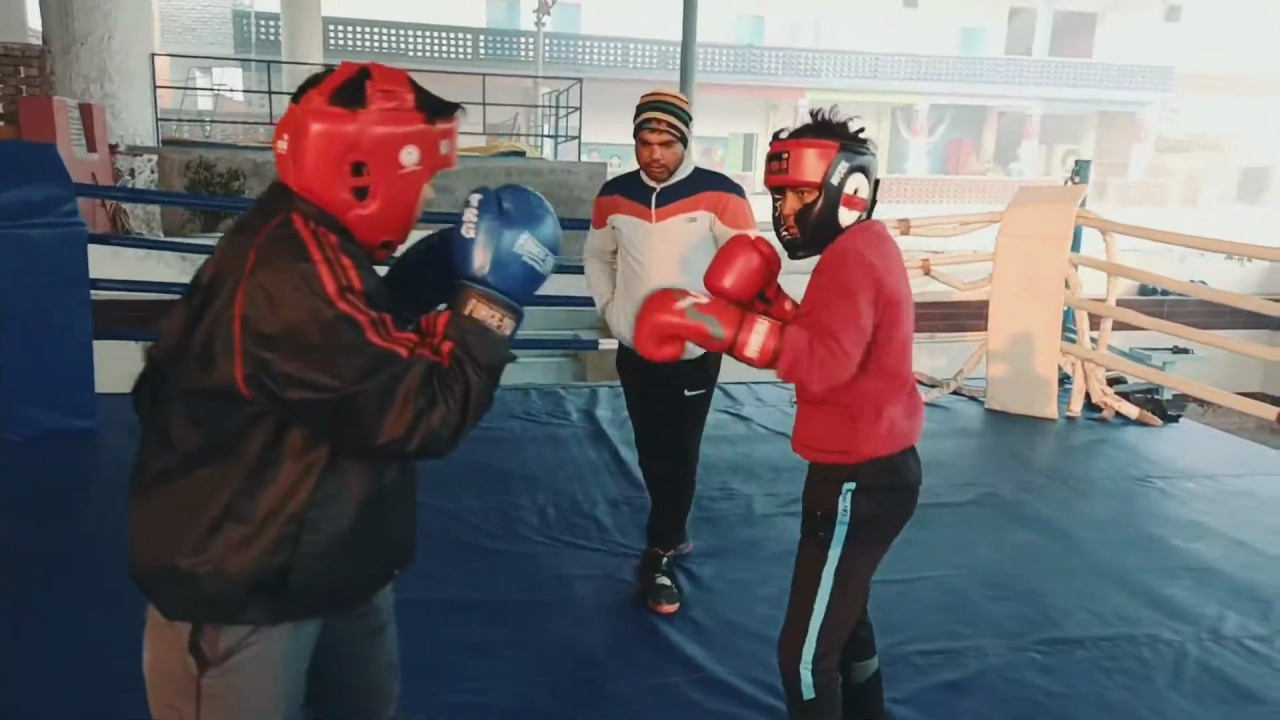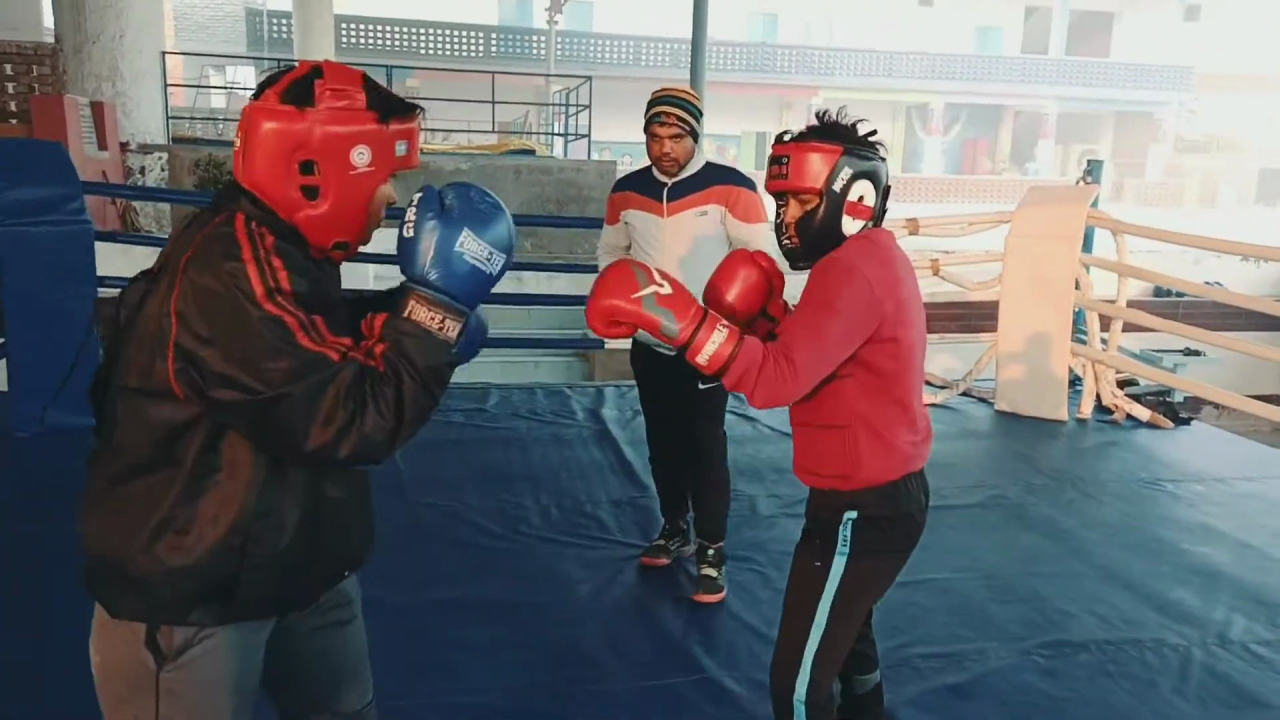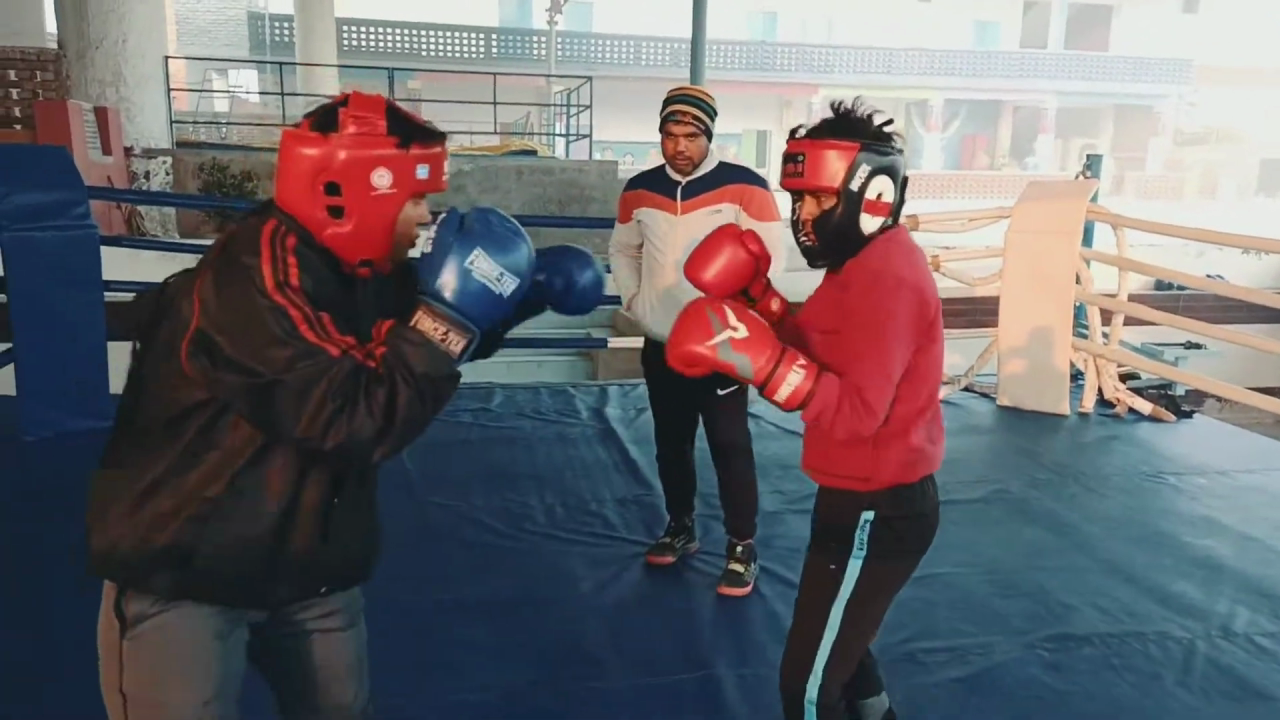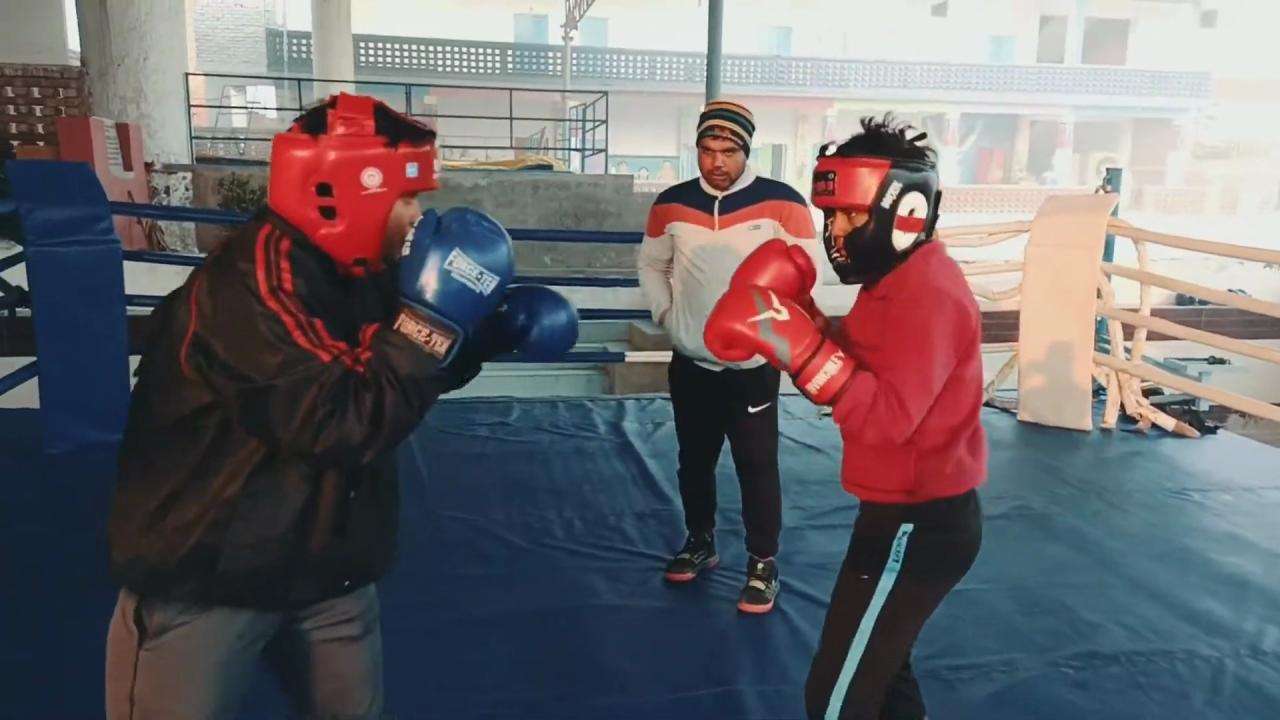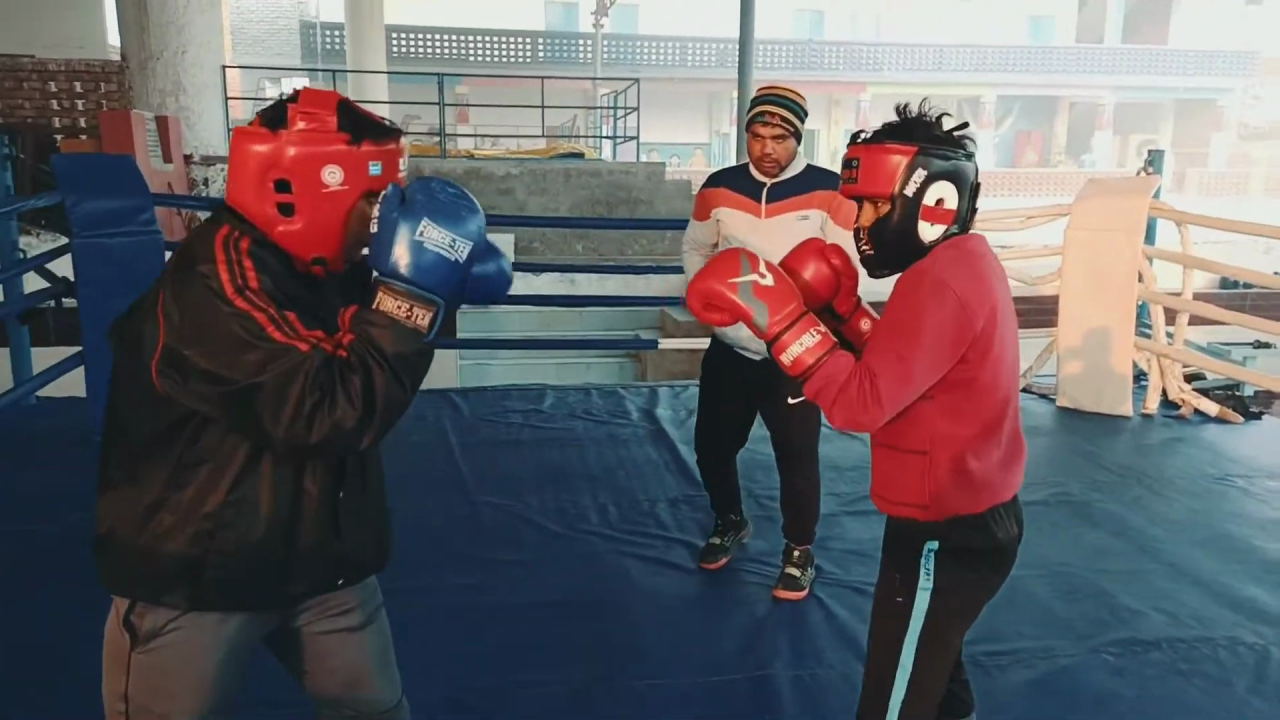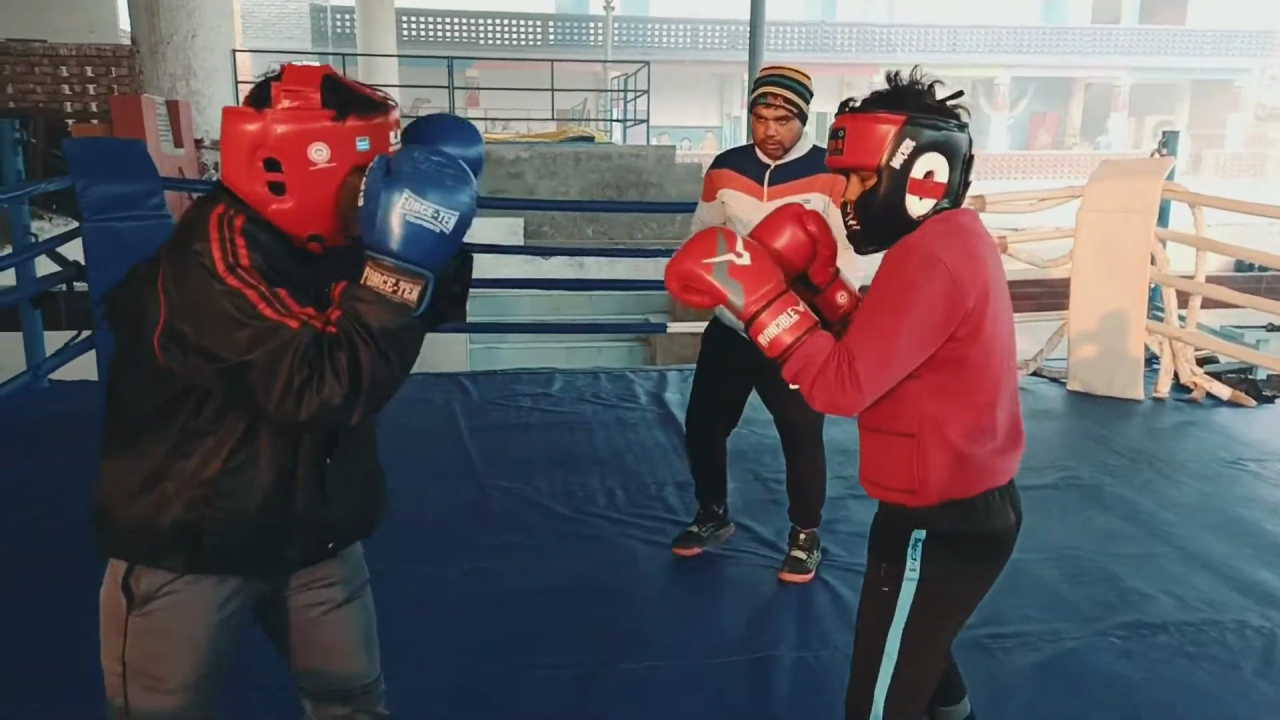
dt=0.2s
person 1, frame 1
left shoulder: (308, 244)
right shoulder: (295, 272)
left elbow: (365, 354)
right elbow: (420, 412)
left wrist: (432, 284)
right wrist: (489, 294)
left hip: (338, 567)
person 1, frame 2
left shoulder: (279, 245)
right shoulder: (232, 272)
right elbow: (353, 417)
left wrist: (414, 299)
right wrist: (437, 298)
left hip: (299, 565)
right hip: (189, 590)
person 1, frame 3
left shoulder: (355, 265)
right shoulder: (261, 272)
left elbow: (409, 335)
right elbow: (343, 418)
left wrist: (532, 289)
right wrist: (450, 315)
left hip: (312, 563)
right hip: (184, 571)
person 1, frame 4
left shoulder: (357, 270)
right shoulder: (255, 277)
left elbow: (428, 362)
right elbow: (337, 423)
left wrist: (502, 322)
right wrist: (429, 316)
left hip: (324, 567)
right hip: (198, 573)
person 1, frame 5
left shoulder: (322, 262)
right shoulder: (219, 281)
left elbow: (358, 353)
right elbow: (333, 412)
left wrist: (436, 289)
right wrist: (409, 292)
left hip: (320, 559)
right hip: (191, 576)
person 1, frame 6
left shoulder: (321, 236)
right shoulder: (216, 258)
left elbow: (433, 308)
right elbow: (325, 391)
left wrist: (431, 240)
right wrist: (399, 264)
left hip: (311, 528)
right hip: (187, 543)
person 2, frame 1
left shoulder: (854, 259)
right shoulder: (855, 251)
left elbow: (825, 360)
right elbow: (811, 341)
left wrist: (726, 324)
right wrist: (767, 300)
left hip: (858, 480)
right hip: (872, 470)
left knee: (805, 651)
right knee: (839, 613)
person 2, frame 2
left shoulder: (853, 271)
right shoulder: (870, 259)
left elbow: (778, 377)
right elbow: (821, 358)
left wrist: (679, 318)
right wrist: (772, 316)
left hip: (862, 507)
right hip: (884, 492)
right knee: (842, 626)
person 2, frame 3
left shoulder: (888, 279)
right shoulder: (865, 262)
left elbow: (853, 410)
right elbow: (821, 347)
left wrist: (757, 358)
right wrist: (756, 301)
left hip: (875, 510)
right hip: (874, 498)
right knee: (840, 644)
person 2, frame 4
left shoulder: (928, 294)
right shoulder: (892, 276)
left elbow: (887, 416)
right elbow: (856, 363)
left wrist: (799, 347)
right wrist: (794, 315)
left hip: (917, 526)
right hip: (913, 515)
right knee: (878, 664)
person 2, frame 5
left shoulder: (939, 285)
right shoulder: (962, 267)
left elbow: (862, 404)
right elbow: (898, 370)
left wrist: (781, 318)
right wrist: (847, 317)
left hip: (944, 536)
right hip: (974, 518)
right knee: (929, 664)
person 2, frame 6
left shoulder: (929, 261)
right shoulder: (958, 241)
left elbow: (845, 385)
right elbow: (887, 351)
left wrist: (761, 298)
right wrist: (822, 290)
left hip: (938, 523)
right hip: (974, 504)
right knee: (919, 656)
person 3, frame 1
left shoulder: (719, 194)
right shoulder: (614, 195)
right elbow: (598, 257)
right wrist: (610, 310)
left hip: (692, 355)
right hip: (633, 352)
left knee: (679, 456)
right knee: (651, 452)
left ankle: (657, 557)
right ankle: (672, 534)
person 3, frame 2
left shoulder: (730, 188)
right shoulder: (627, 191)
left elbow: (757, 258)
right elbow: (611, 254)
right hip: (649, 346)
left knee: (704, 446)
right knee: (663, 444)
left ankle: (711, 550)
right ankle: (674, 529)
person 3, frame 3
left shoulder: (744, 187)
right shoulder: (639, 190)
left elbow: (770, 256)
right elbow: (622, 252)
right wrist: (636, 304)
right hip: (660, 345)
left knee: (730, 446)
right knee: (671, 443)
left ankle: (742, 547)
right ankle: (680, 528)
person 3, frame 4
left shoulder: (782, 203)
right shoulder: (671, 204)
left elbow: (804, 275)
right elbow: (651, 266)
right wrist: (667, 316)
left hip: (754, 366)
right hip: (691, 362)
left knee: (756, 465)
right knee: (694, 460)
left ankle: (763, 565)
right ankle: (700, 542)
person 3, frame 5
left shoulder: (829, 193)
right shoulder: (719, 188)
right elbow: (696, 250)
right hip: (728, 349)
left knee: (797, 457)
right knee: (712, 445)
left ankle: (799, 552)
right ankle: (729, 521)
person 3, frame 6
left shoulder: (834, 175)
right shoulder: (725, 168)
left elbow: (852, 251)
right elbow: (703, 231)
right hip: (728, 329)
left knee: (802, 440)
right knee: (703, 426)
left ankle: (805, 536)
right ankle: (712, 513)
